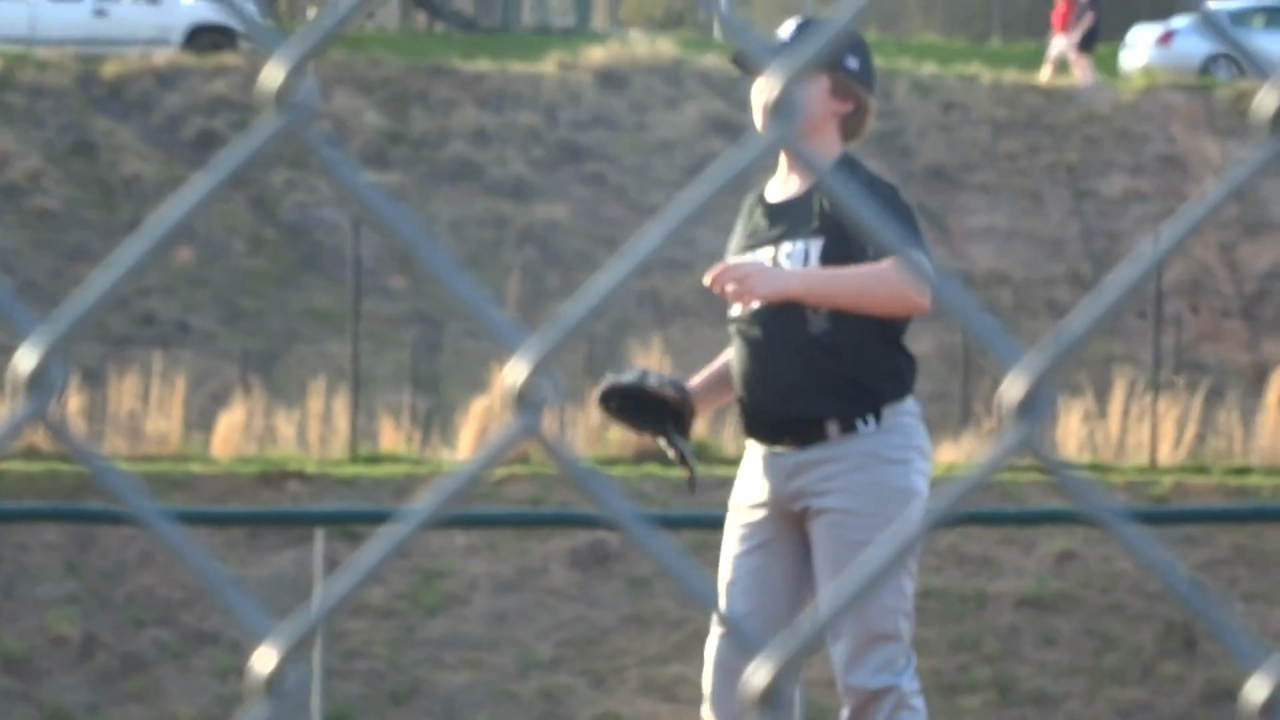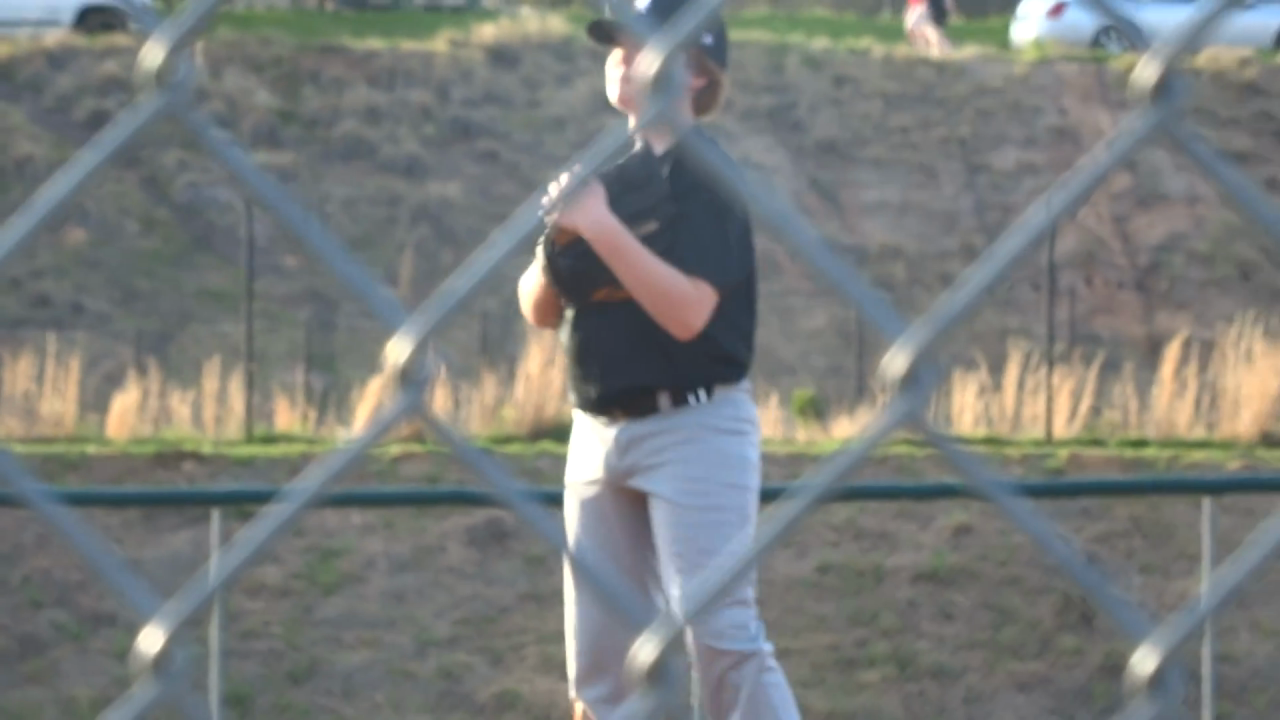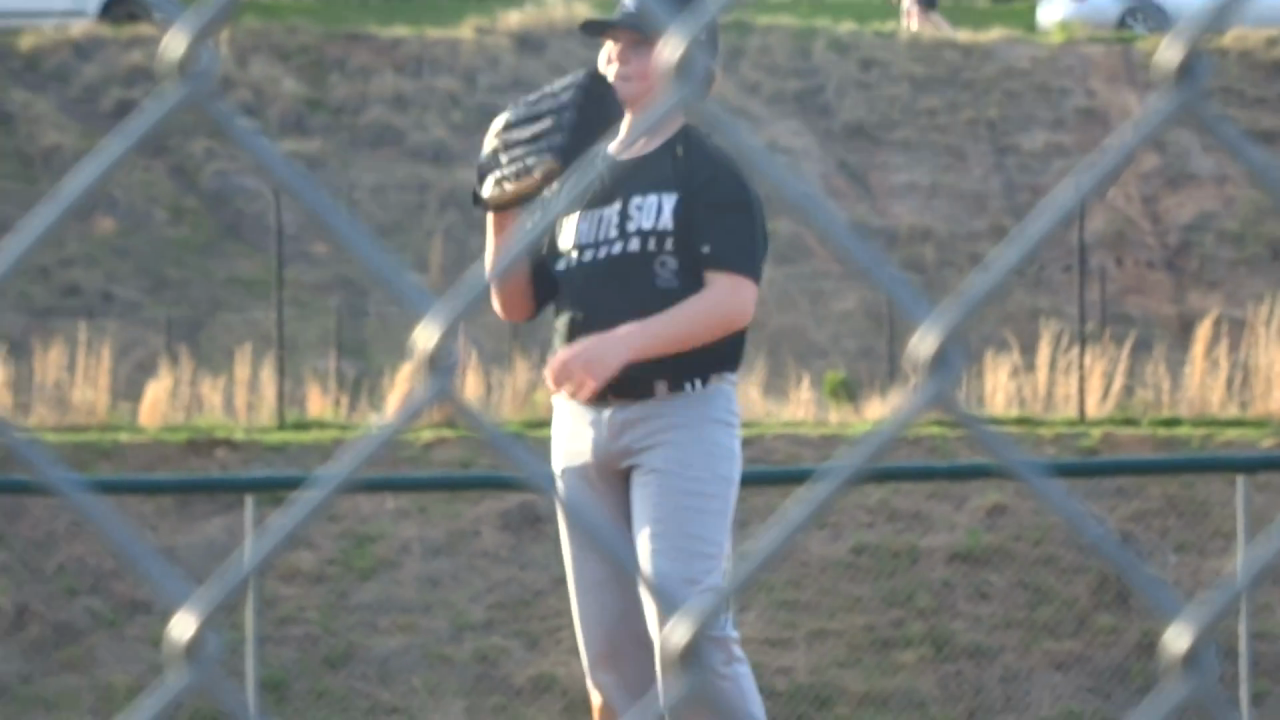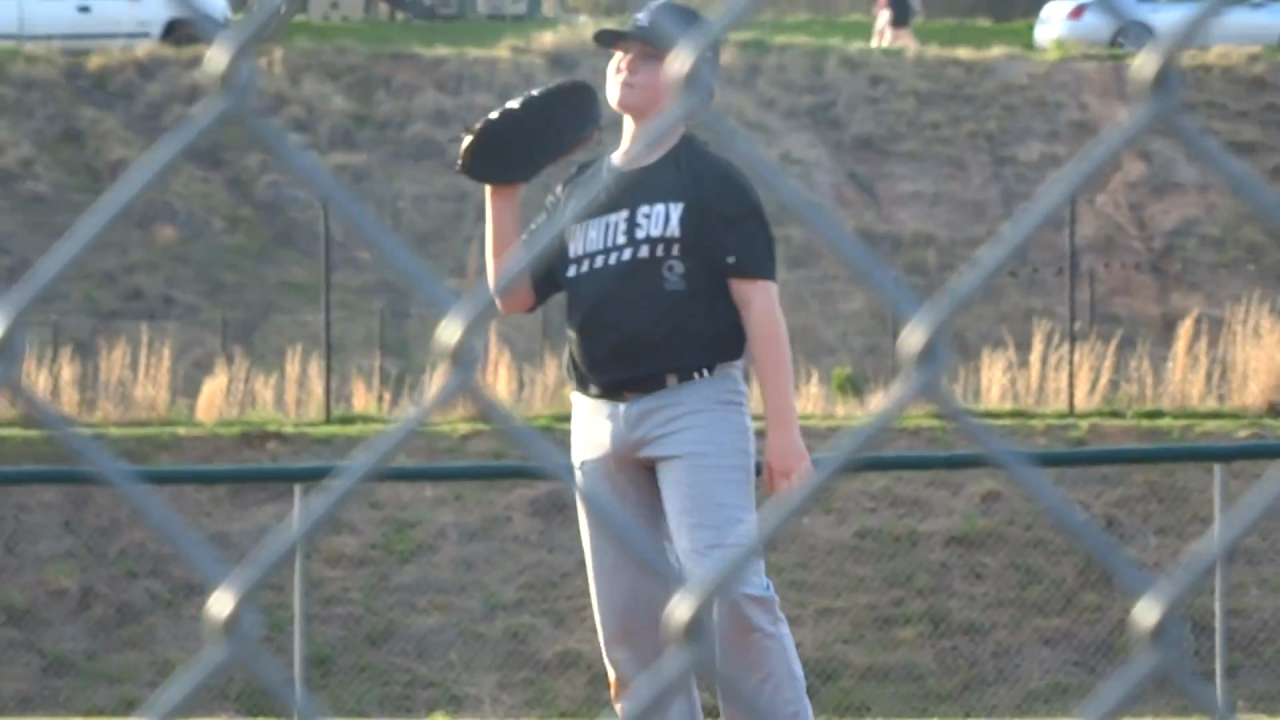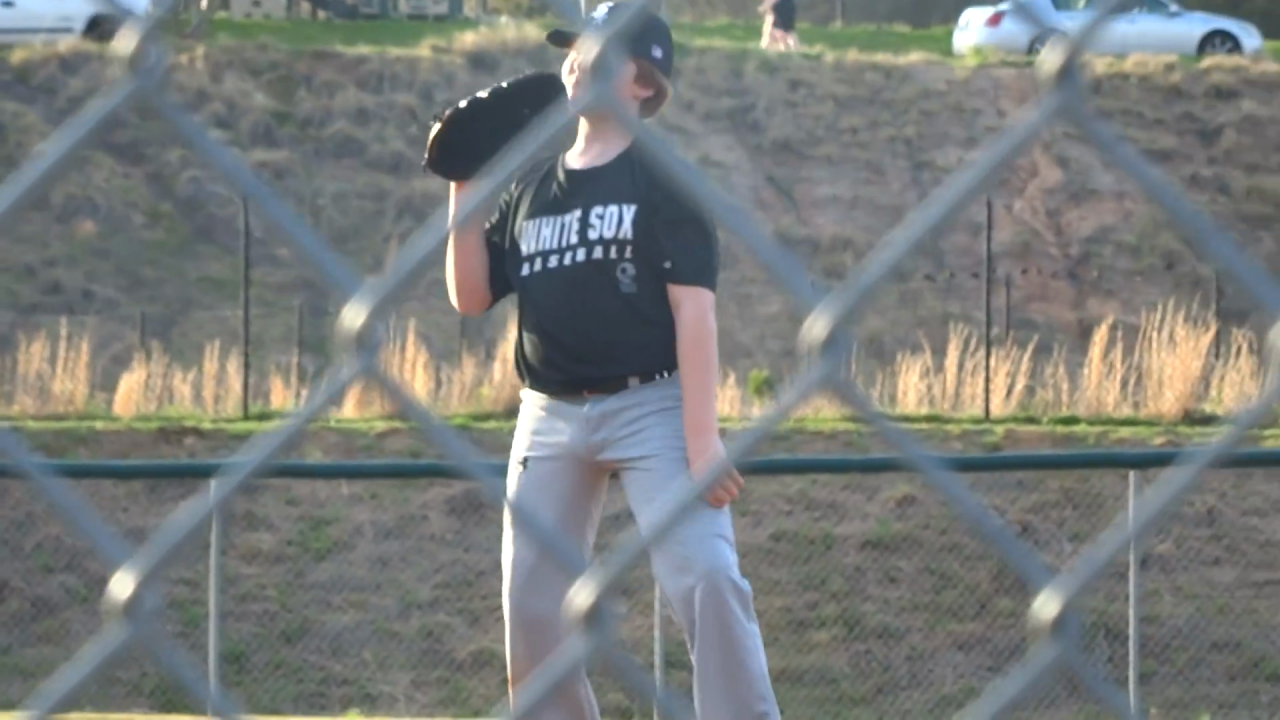
dt=0.4s
person 1, frame 1
left shoulder: (863, 198)
right shoulder: (753, 209)
left elbow: (913, 290)
left wrist: (794, 280)
right wrist: (696, 393)
left hip: (863, 453)
right hip: (769, 461)
person 1, frame 2
left shoulder: (702, 180)
right shoulder: (599, 181)
left elbow: (688, 313)
right elbow: (535, 309)
left wrist: (600, 228)
left hip: (697, 428)
right hip: (597, 435)
left knee: (720, 638)
right knee: (601, 653)
person 1, frame 3
left shoulder: (709, 169)
left elbow: (733, 302)
right elbow: (514, 302)
left wrist: (618, 345)
right wrist: (501, 213)
left hip: (682, 417)
right hip: (581, 425)
right knee: (610, 637)
person 1, frame 4
left shoulder: (712, 178)
right shoulder: (576, 185)
left elbow: (758, 305)
right elbow: (516, 295)
left wrist: (783, 426)
right wrist: (502, 193)
left hip: (696, 404)
right hip: (599, 418)
left knee: (731, 588)
right knee: (628, 615)
person 1, frame 5
left shoulder: (665, 182)
right shoulder: (530, 186)
left elbow: (695, 311)
right elbow: (471, 296)
left wrist: (702, 434)
right wrist: (465, 190)
left hip: (650, 409)
right hip: (548, 418)
left knee: (707, 581)
right knee: (534, 607)
